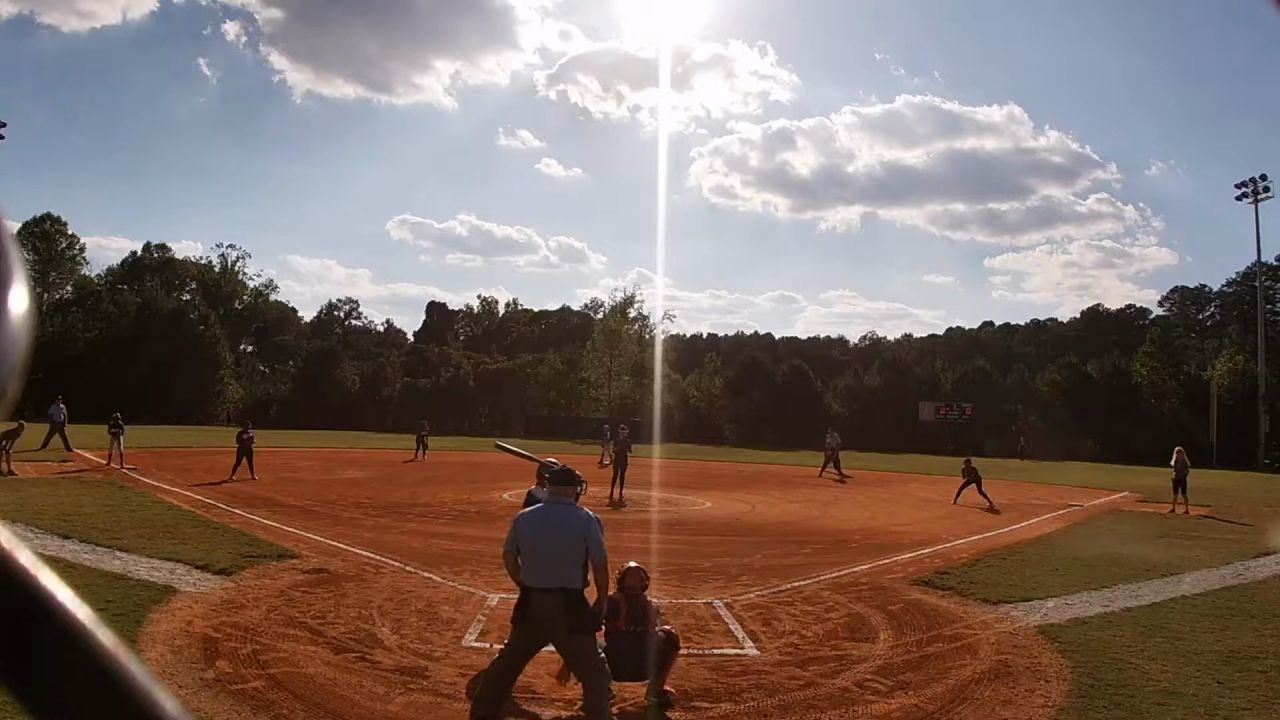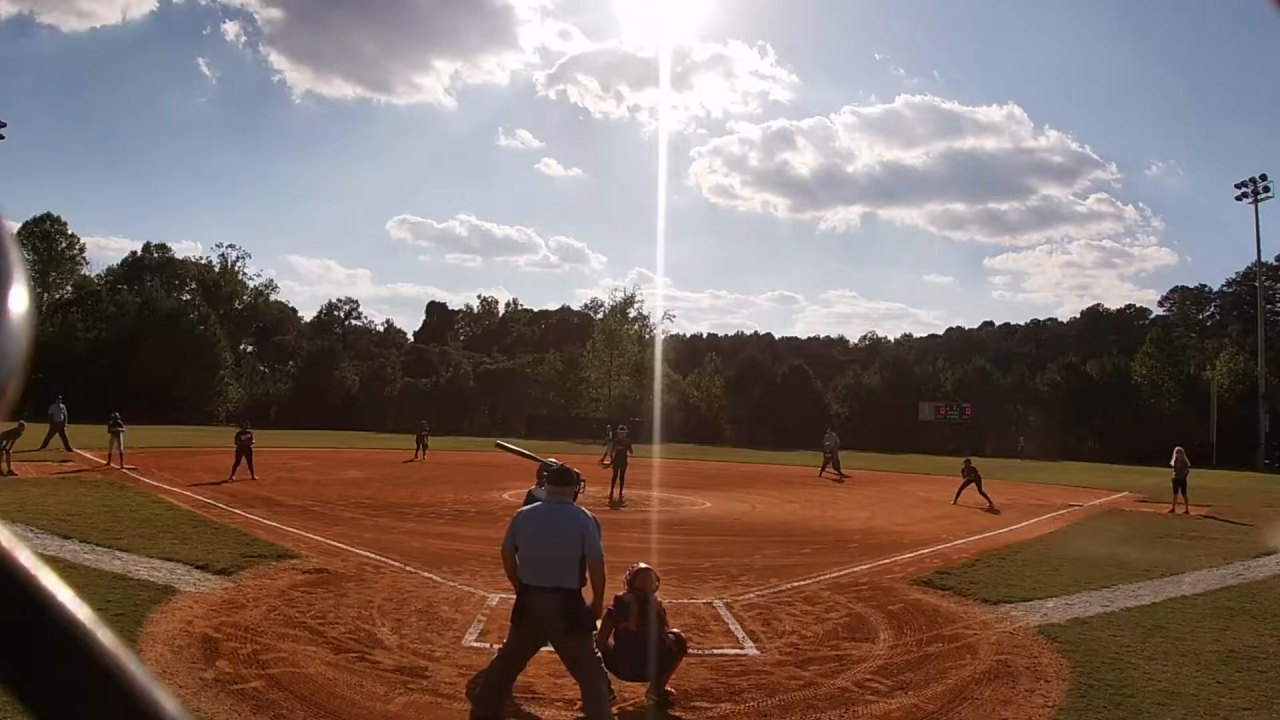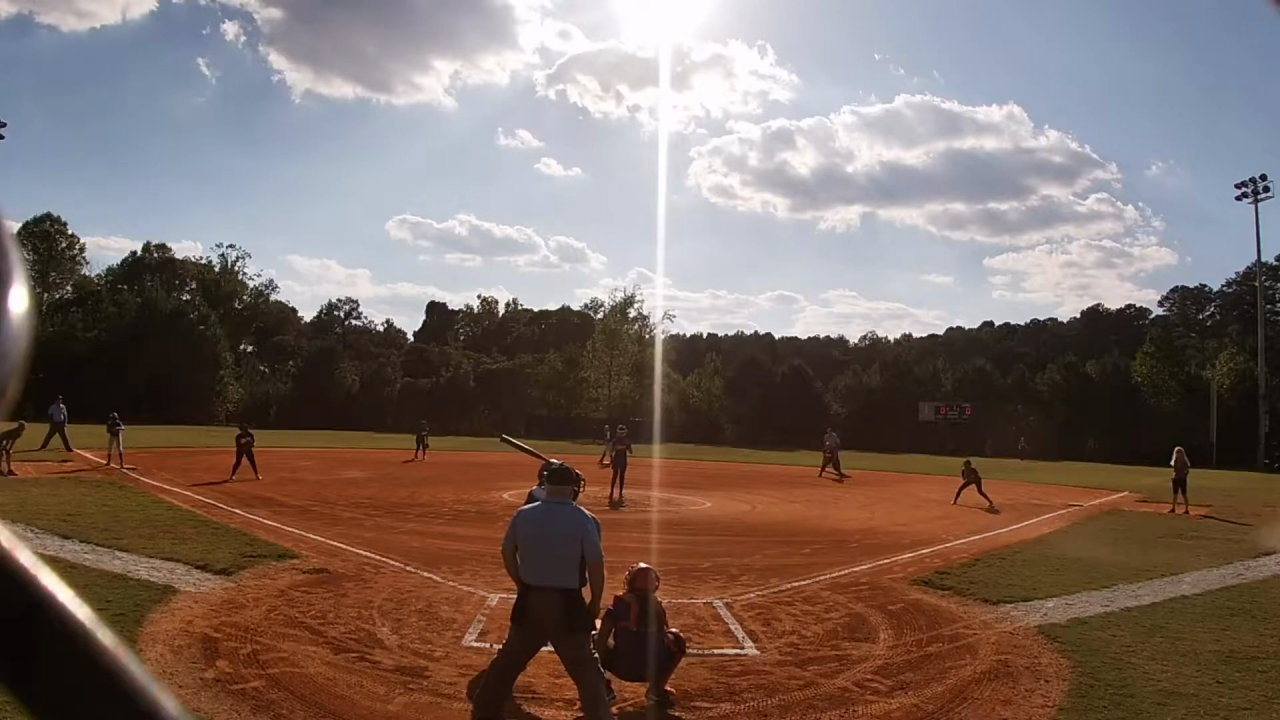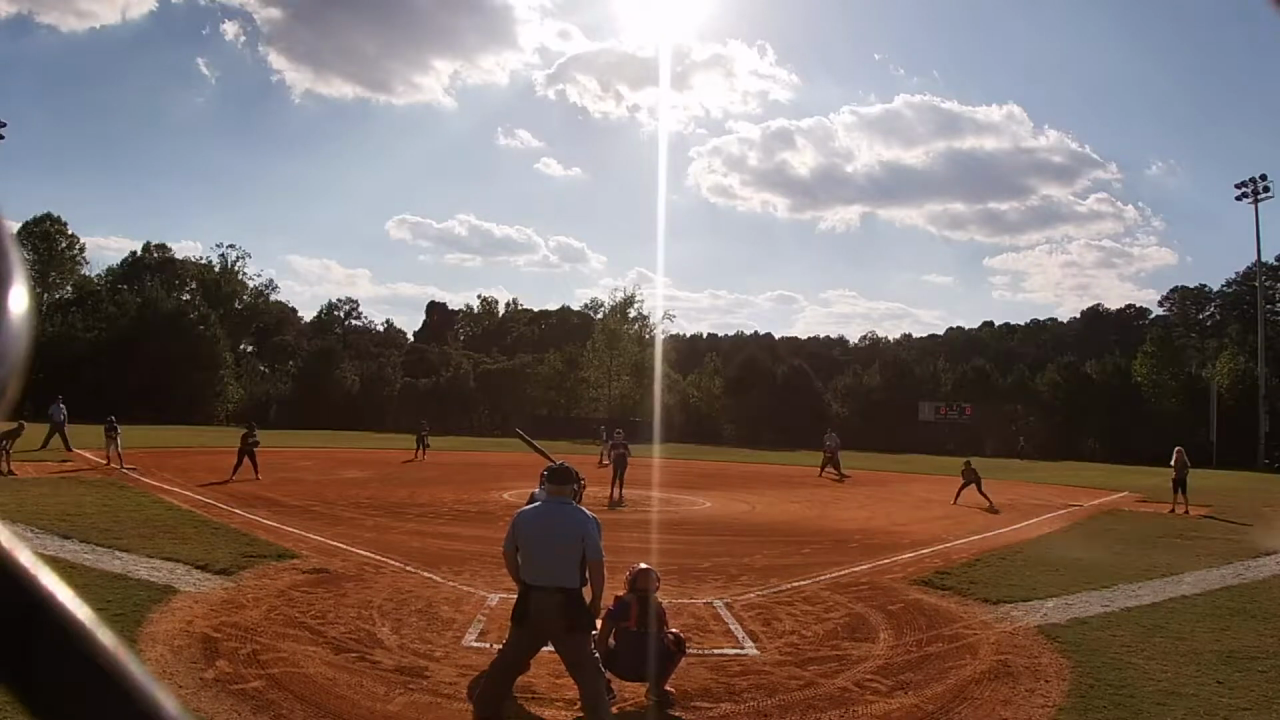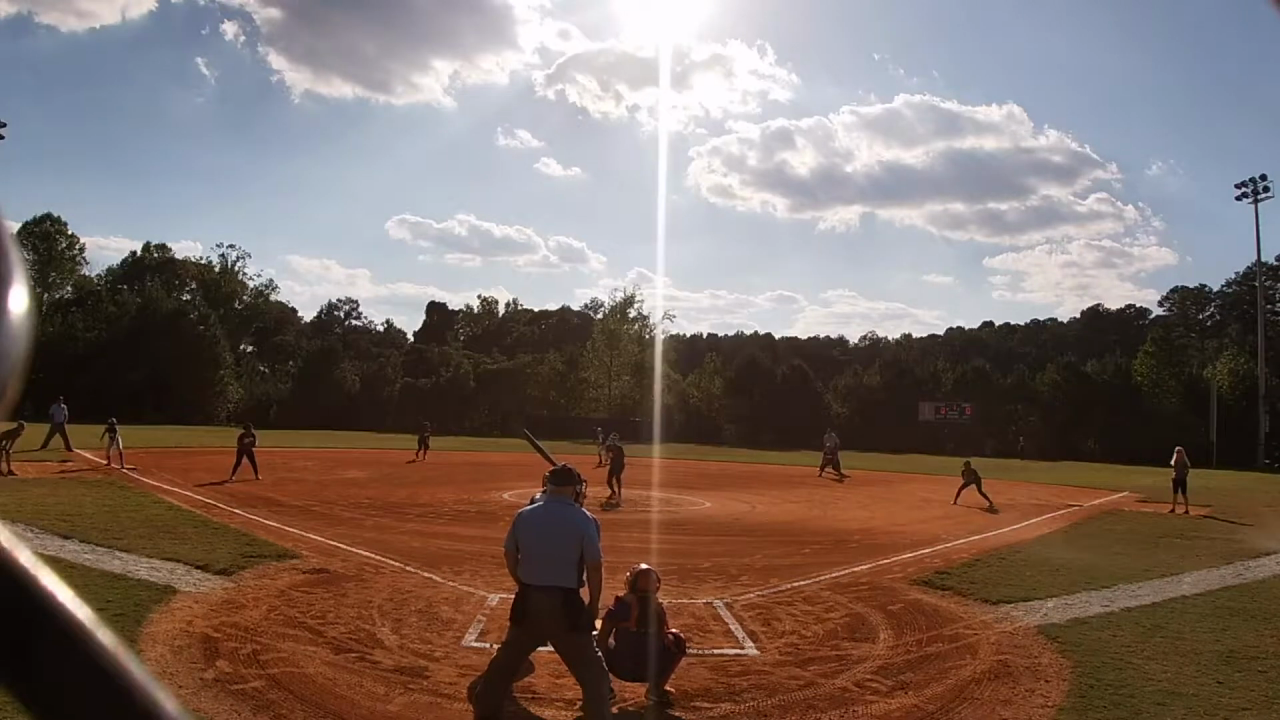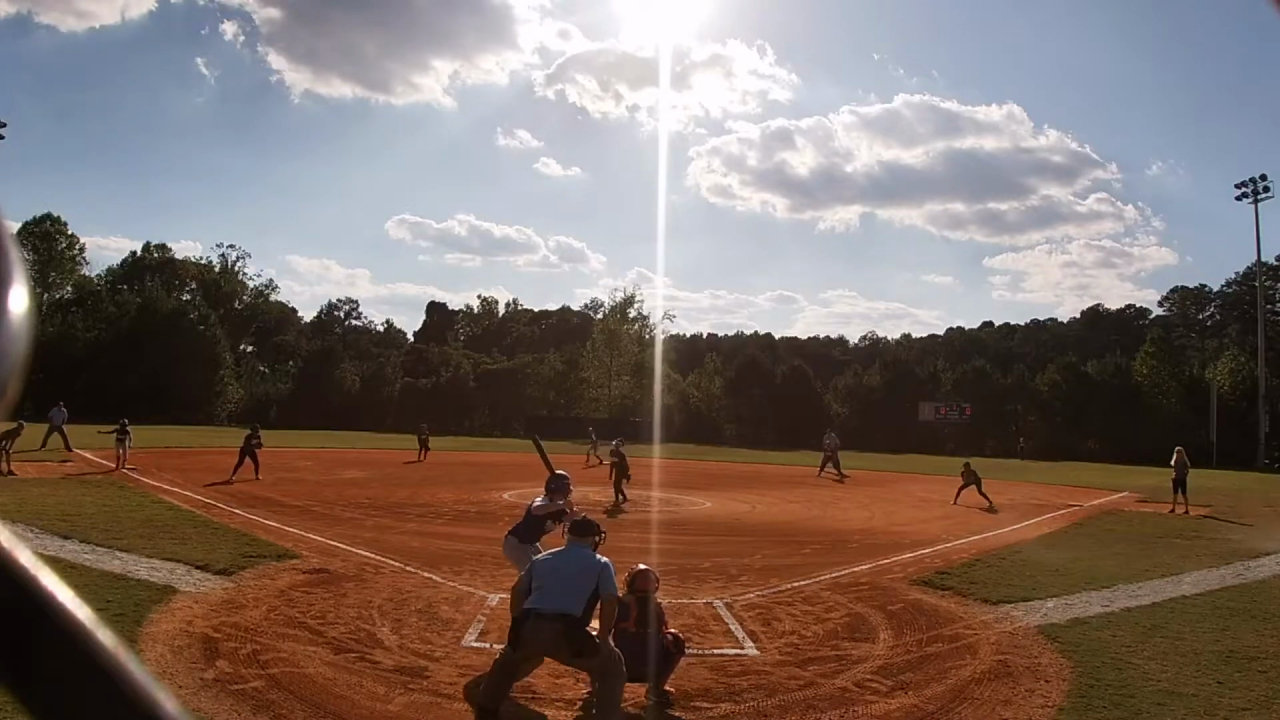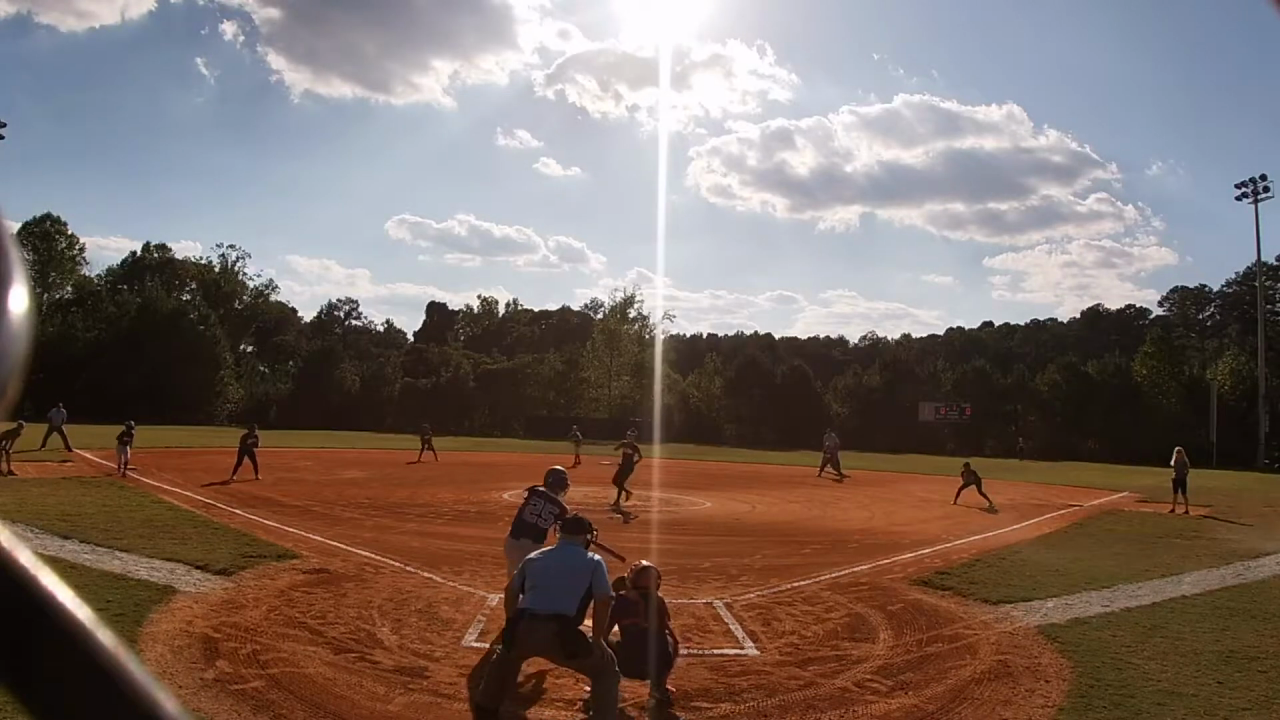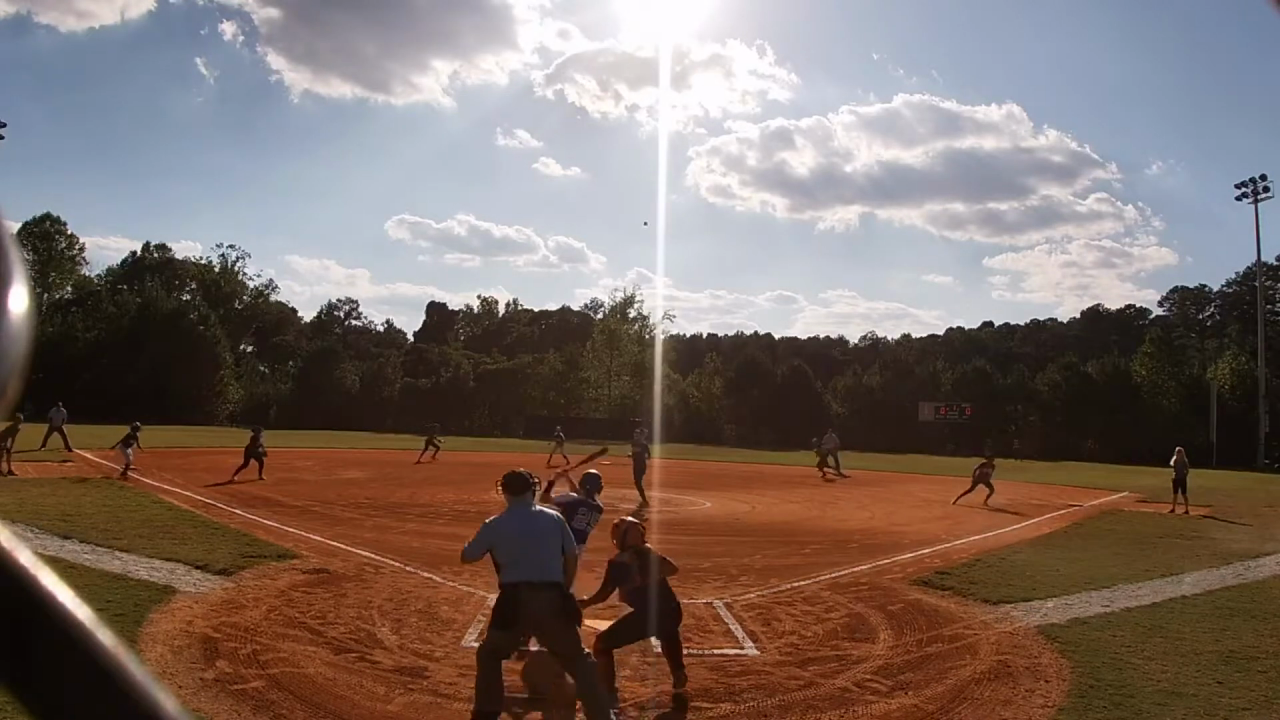
dt=0.5s
person 1, frame 1
left shoulder: (525, 517)
right shoulder: (586, 520)
left elbow: (509, 558)
right elbow: (600, 565)
right wrist: (601, 600)
left hip: (531, 602)
right hip: (569, 604)
left knee: (510, 659)
right knee: (592, 669)
person 1, frame 2
left shoulder: (524, 515)
right shoulder: (584, 519)
left elbow: (507, 555)
right elbow: (596, 565)
right wrist: (598, 601)
left hip: (529, 601)
right hip: (567, 604)
left knee: (508, 660)
right knee: (589, 669)
person 1, frame 3
left shoulder: (523, 515)
right shoulder: (584, 520)
left elbow: (508, 555)
right elbow: (595, 566)
right wrist: (595, 600)
left hip: (529, 601)
right hip: (567, 604)
left knee: (509, 659)
right knee: (586, 669)
person 1, frame 4
left shoulder: (523, 516)
right shoulder: (585, 519)
left elbow: (509, 555)
right elbow: (596, 565)
right wrist: (596, 600)
left hip: (531, 600)
right hip: (568, 603)
left knee: (509, 659)
right knee: (586, 669)
person 1, frame 5
left shoulder: (524, 516)
right shoulder: (584, 520)
left elbow: (510, 556)
right elbow: (594, 566)
right wrist: (593, 603)
left hip: (528, 601)
right hip: (565, 603)
left knee: (508, 658)
right knee: (591, 667)
person 1, frame 6
left shoulder: (542, 558)
right shoulder: (600, 563)
left elbow: (517, 593)
right elbow: (610, 602)
left wrist: (520, 630)
right wrist: (603, 638)
left hip: (528, 629)
right hip: (565, 632)
left knee: (509, 659)
right knee: (611, 665)
person 1, frame 7
left shoulder: (534, 557)
right shoulder: (593, 561)
left elbow: (511, 592)
right elbow: (603, 602)
right wrist: (597, 639)
left hip: (523, 630)
right hip: (560, 633)
left knee: (504, 656)
right knee: (605, 668)
person 1, frame 8
left shoulder: (494, 525)
right shoulder: (555, 519)
left elbow: (466, 557)
right elbow: (571, 558)
left wrist: (483, 539)
right wrist: (562, 591)
left hip: (514, 602)
right hip: (552, 601)
left knee: (489, 655)
right knee: (580, 664)
